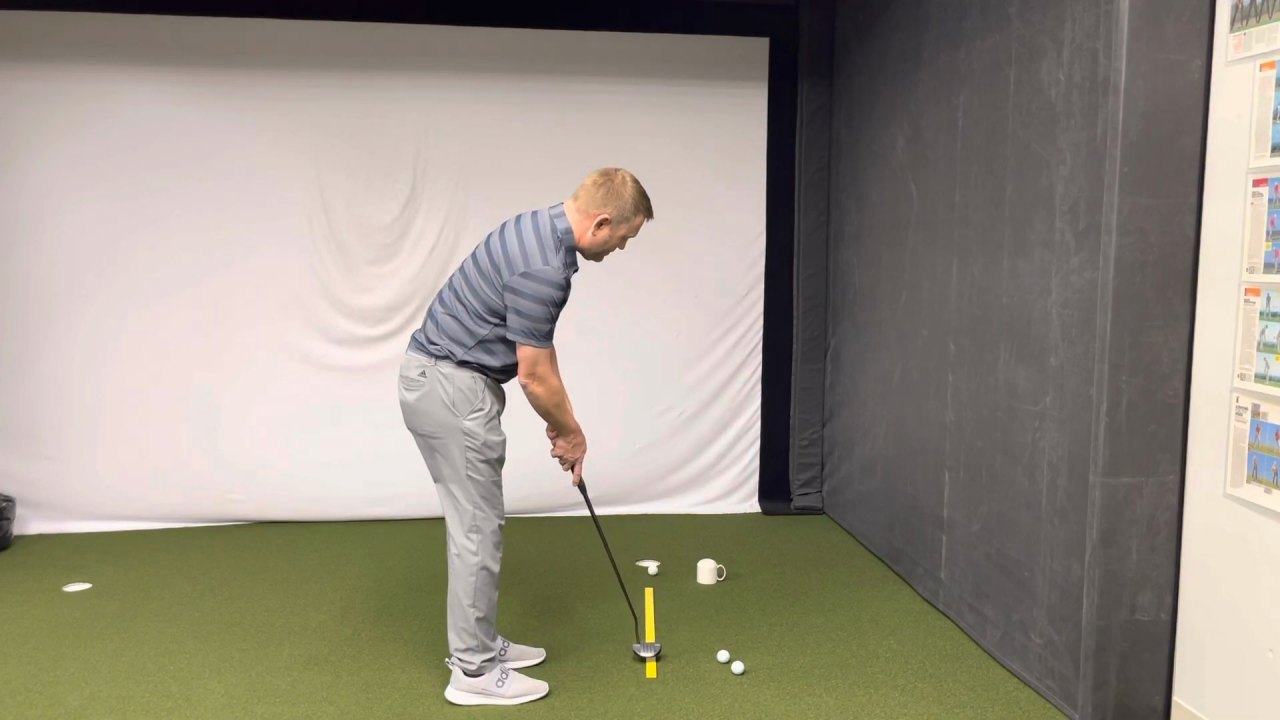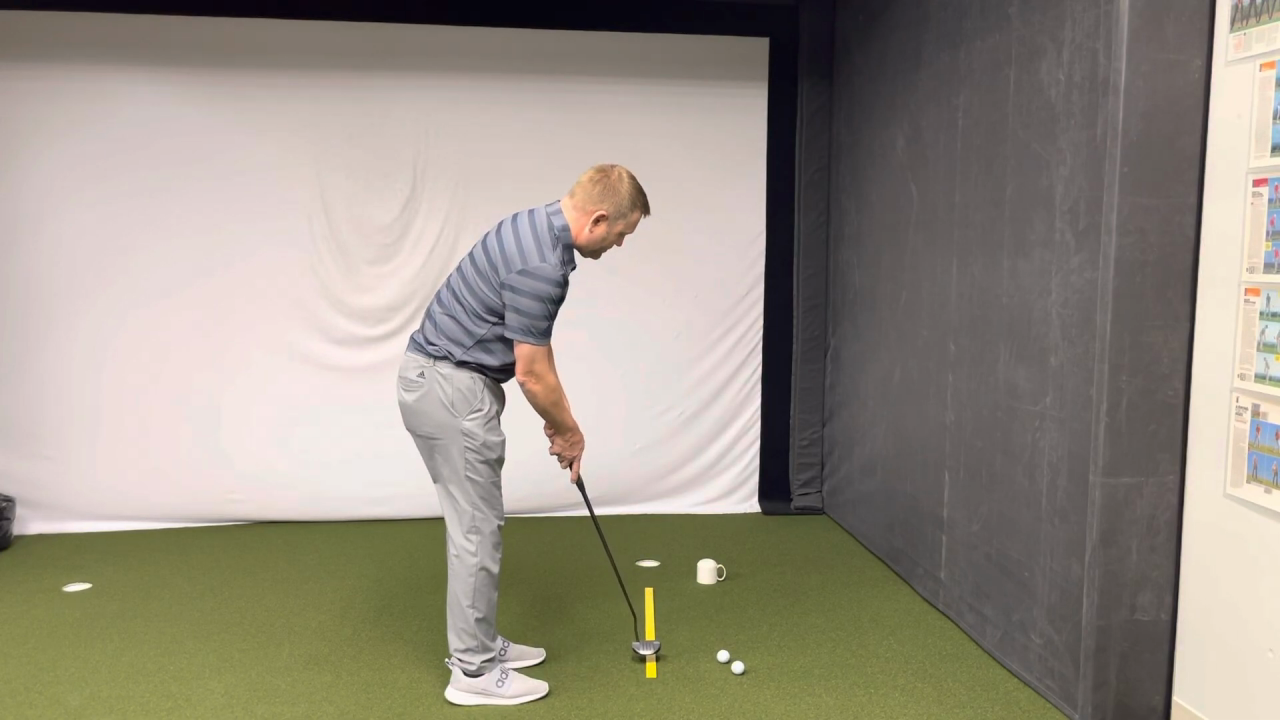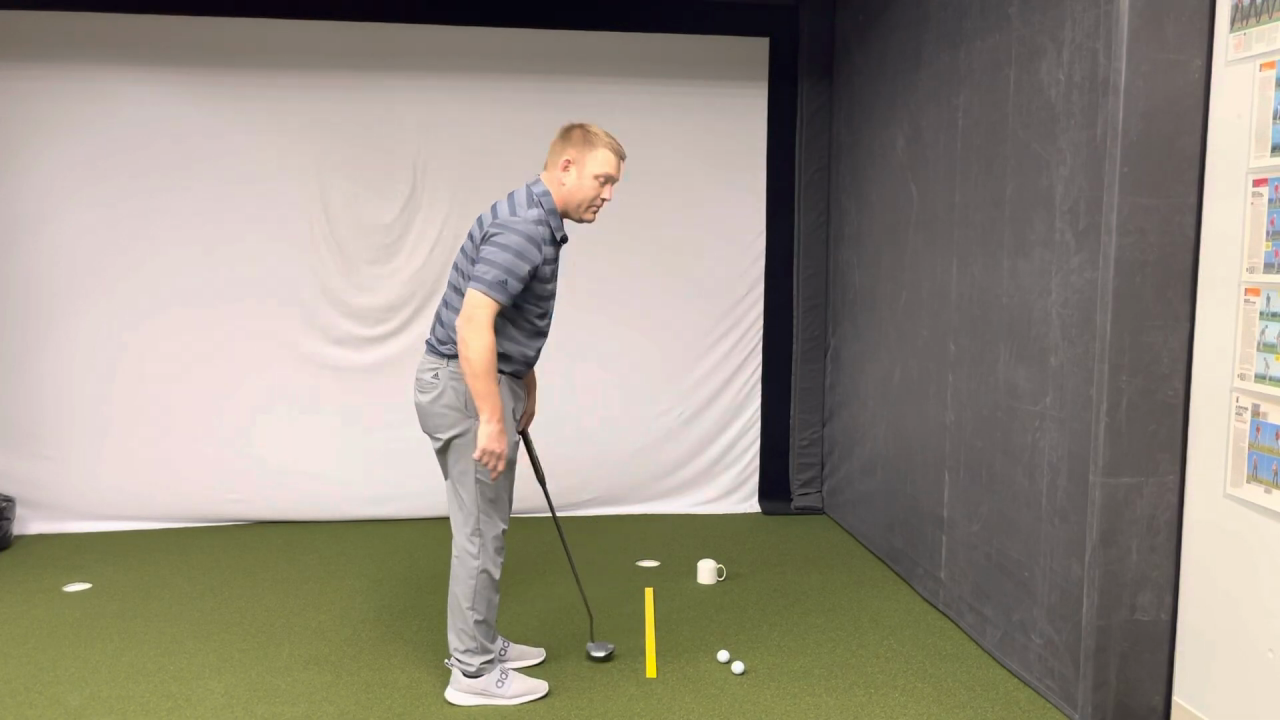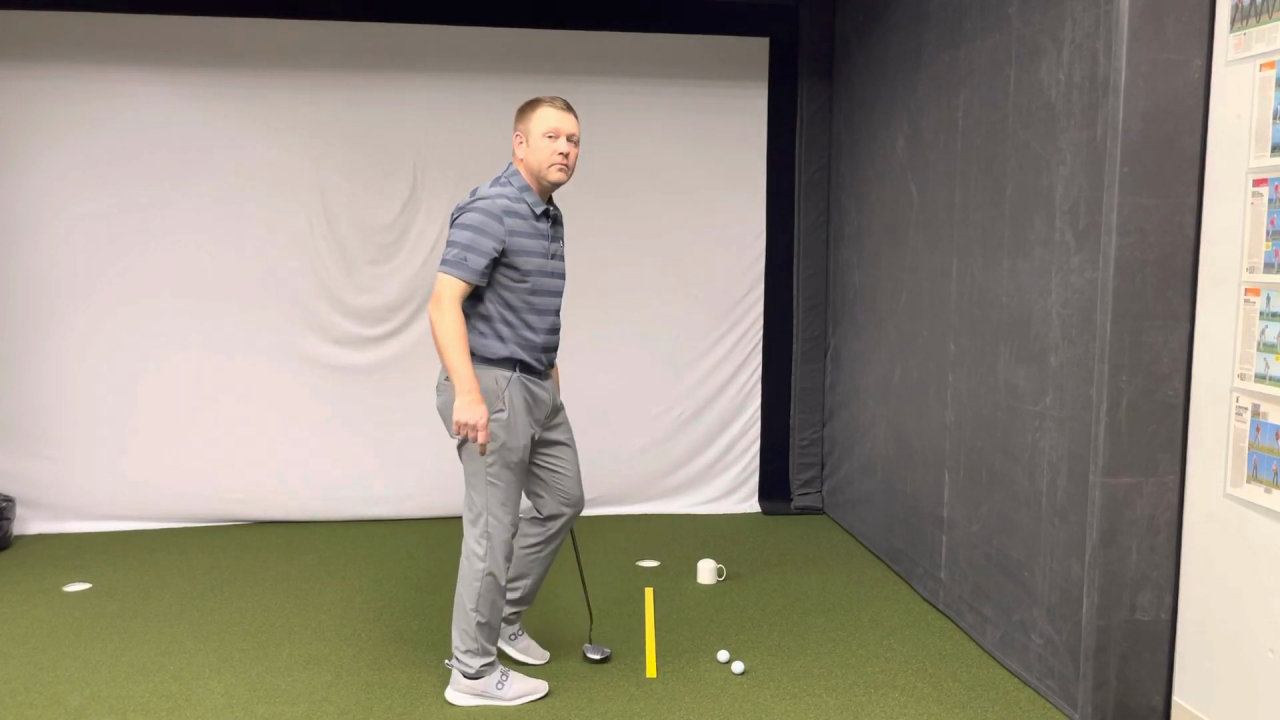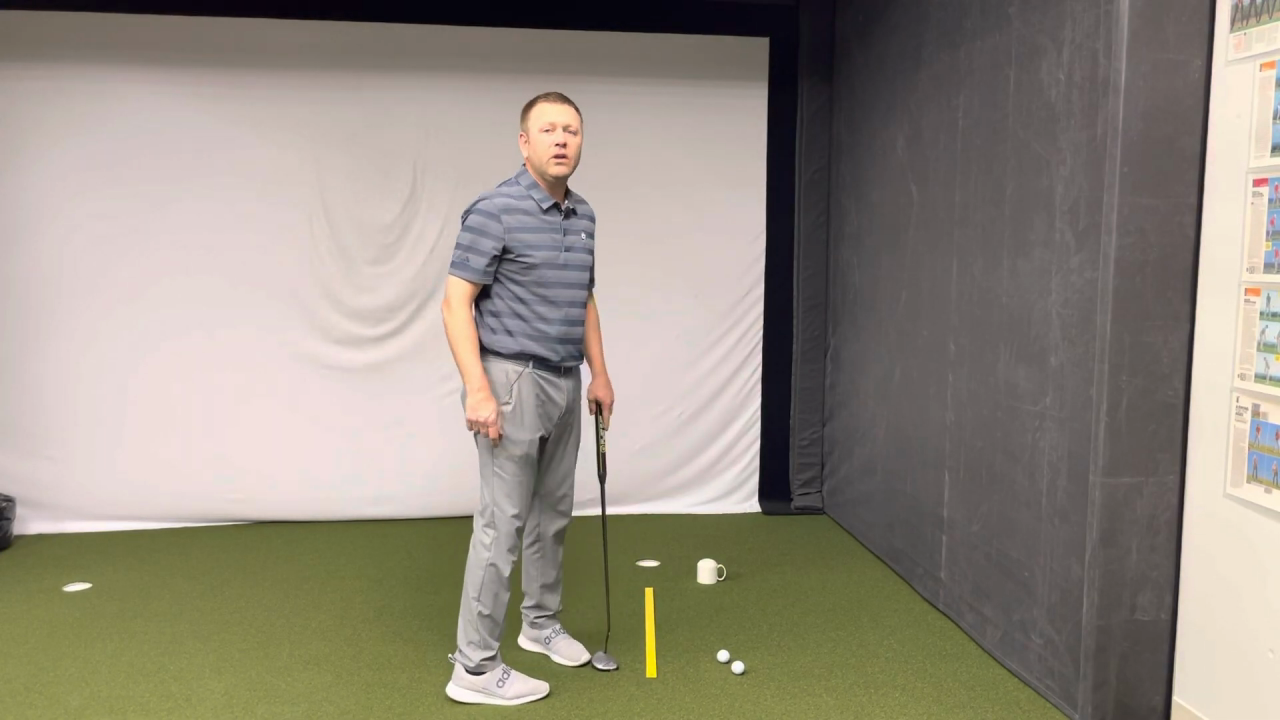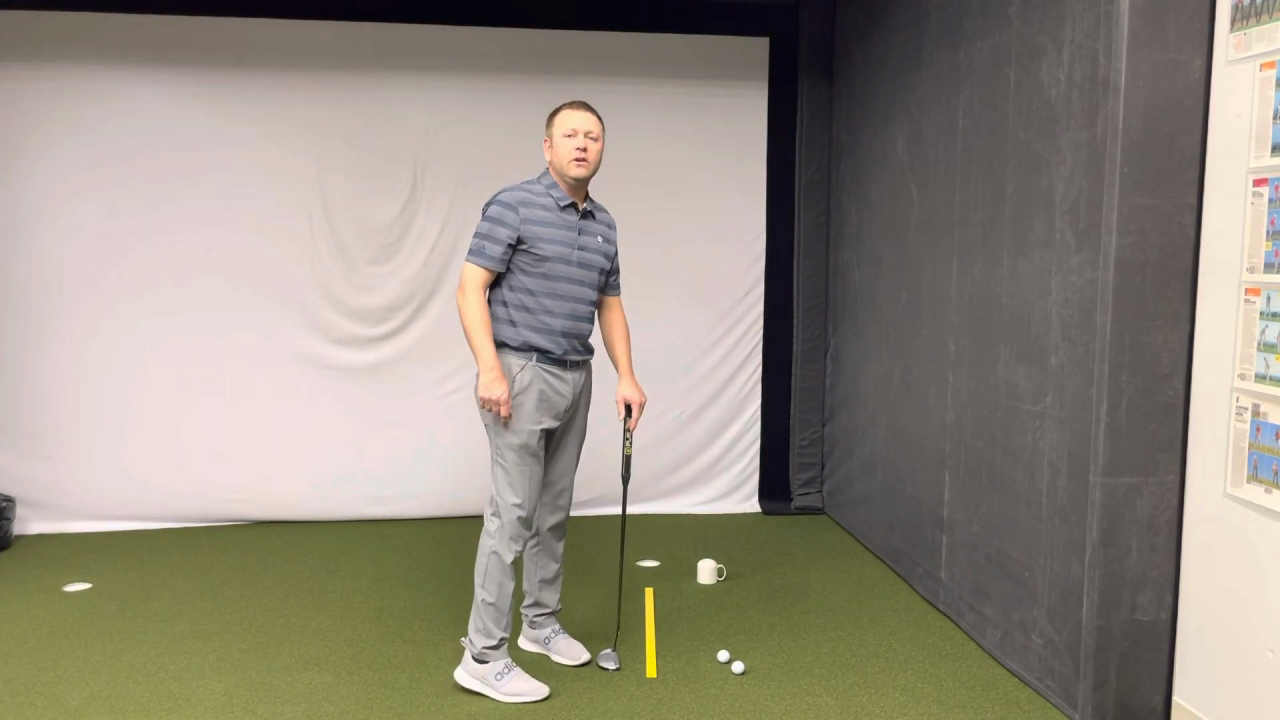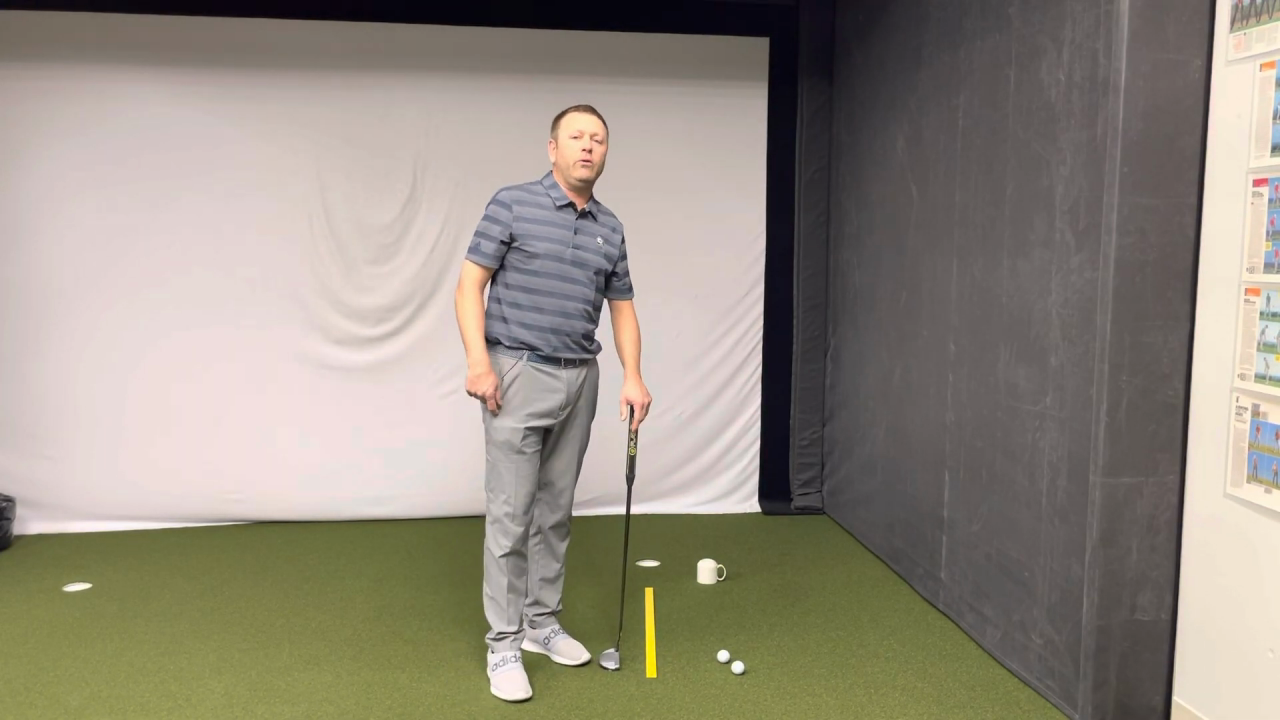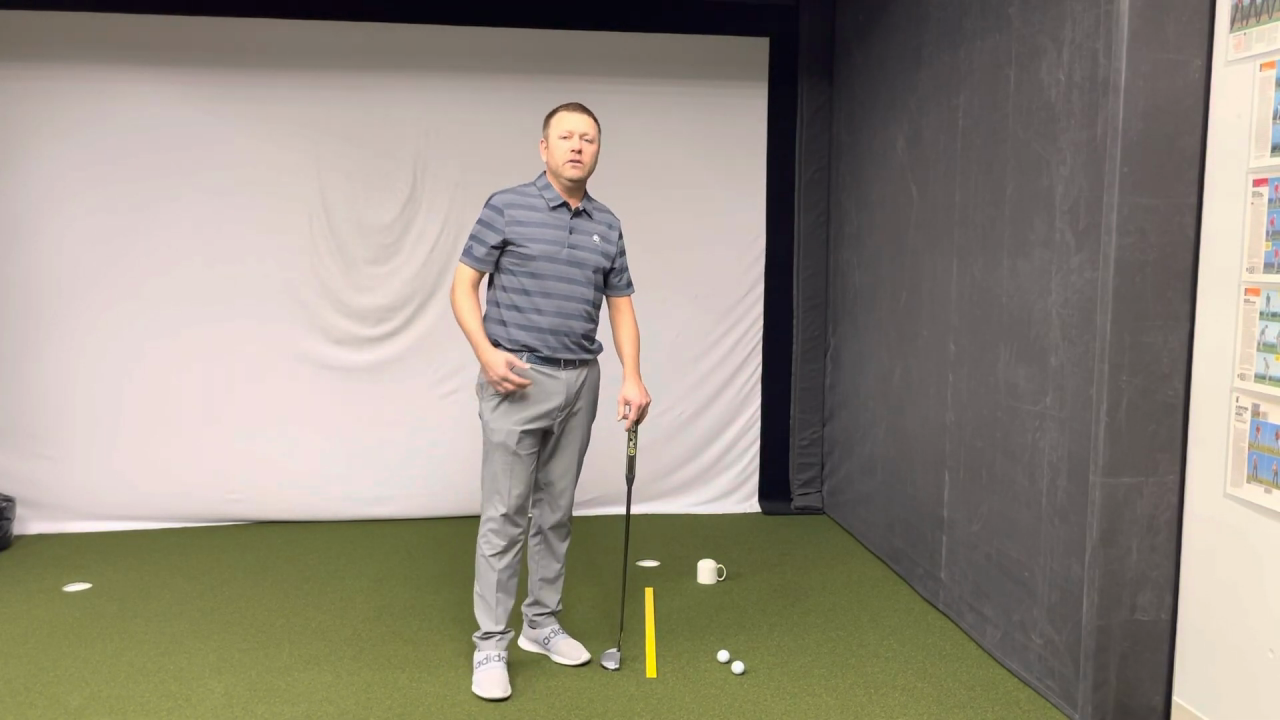
dt=0.4s
person 1, frame 1
left shoulder: (539, 227)
right shoulder: (542, 266)
left elbow: (538, 351)
right elbow: (534, 375)
left wrist: (563, 420)
right wrist: (570, 433)
left hip: (446, 378)
right hip: (451, 387)
left knee: (477, 523)
right knee: (477, 529)
left ankle: (478, 643)
right ankle: (474, 671)
person 1, frame 2
left shoulder: (537, 229)
right shoulder: (540, 262)
left elbow: (532, 351)
right elbow: (532, 374)
left wrist: (561, 421)
right wrist: (569, 432)
left hip: (450, 381)
right hip: (450, 387)
left knee: (478, 524)
right knee: (477, 529)
left ankle: (478, 642)
right ankle: (474, 671)
person 1, frame 3
left shoulder: (541, 225)
right shoulder: (521, 228)
right elbow: (472, 323)
left wrist: (523, 387)
right wrist: (491, 420)
left hip: (489, 385)
right hip: (463, 389)
left knee: (491, 525)
right knee: (481, 530)
left ankle: (480, 643)
right ankle: (472, 671)
person 1, frame 4
left shoulder: (550, 217)
right shoulder: (488, 209)
right elbow: (444, 303)
left wrist: (550, 373)
right wrist: (467, 392)
left hip: (539, 387)
right hip: (494, 388)
left knee: (564, 501)
right knee: (493, 530)
left ankle: (503, 618)
right ankle: (473, 672)
person 1, frame 5
left shoulder: (583, 215)
right shoulder: (494, 211)
right elbow: (457, 303)
left wrist: (598, 373)
right wrist: (478, 389)
left hip: (564, 385)
right hip: (513, 383)
left knee: (552, 516)
right knee: (503, 523)
left ankle: (541, 622)
right ankle: (475, 667)
person 1, frame 6
left shoulder: (603, 224)
right shoulder: (512, 204)
left elbow: (610, 305)
right elbow: (471, 288)
left wrist: (626, 377)
right wrist: (490, 368)
left hip: (574, 380)
right hip: (521, 377)
left knee: (552, 512)
right knee: (512, 515)
left ankle: (541, 622)
right ankle: (485, 656)
person 1, frame 7
left shoulder: (610, 227)
right shoulder: (512, 203)
left elbow: (621, 307)
right elbow: (470, 284)
left wrist: (632, 377)
right wrist: (478, 359)
left hip: (578, 381)
right hip: (518, 374)
left knee: (554, 510)
right knee: (510, 512)
left ankle: (542, 622)
right ankle: (503, 644)
person 1, frame 8
left shoulder: (607, 223)
right shoulder: (506, 207)
left elbow: (620, 304)
right elbow: (463, 284)
left wrist: (632, 377)
right wrist: (486, 352)
left hip: (579, 381)
right hip: (517, 381)
left knee: (555, 510)
right knee: (504, 514)
left ankle: (541, 623)
right ankle: (490, 644)
